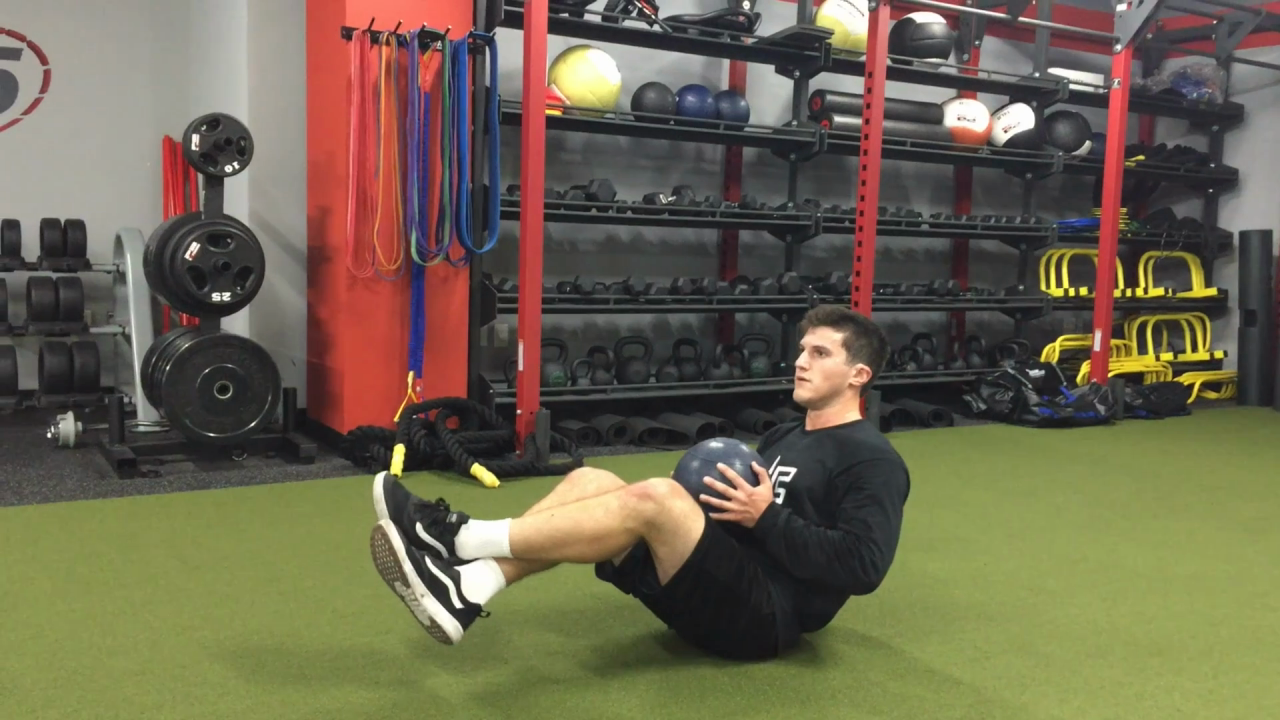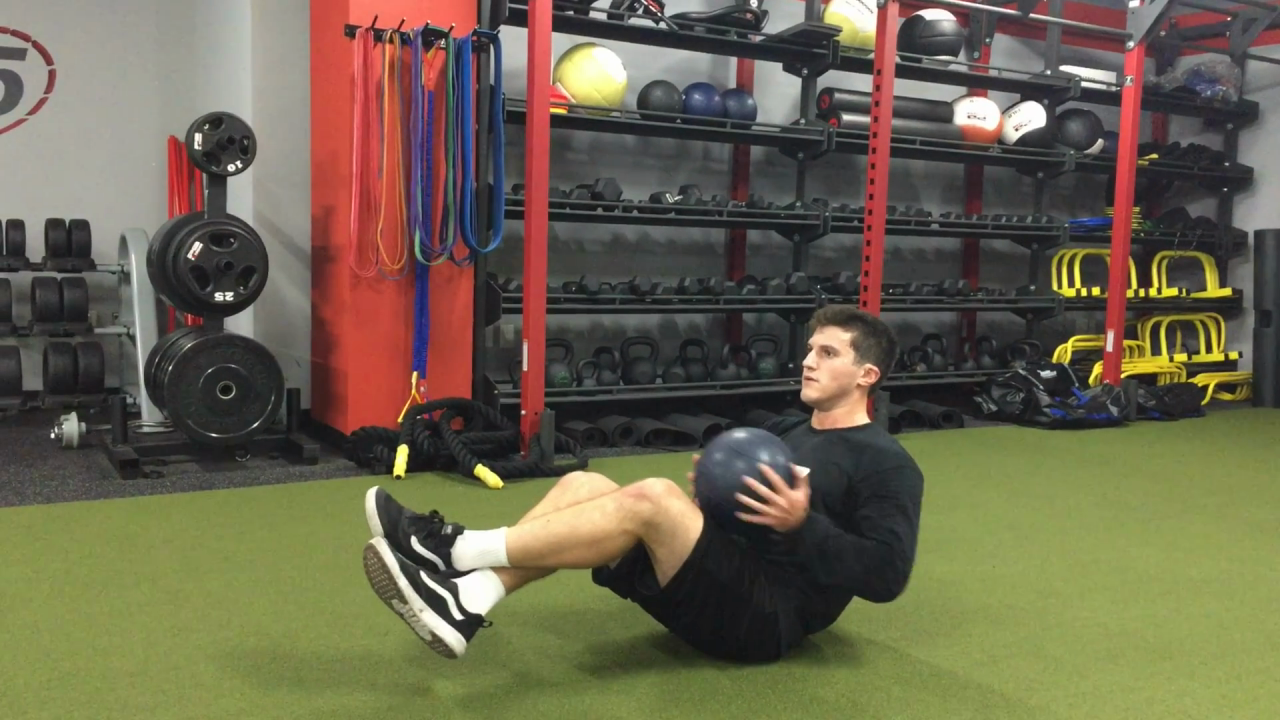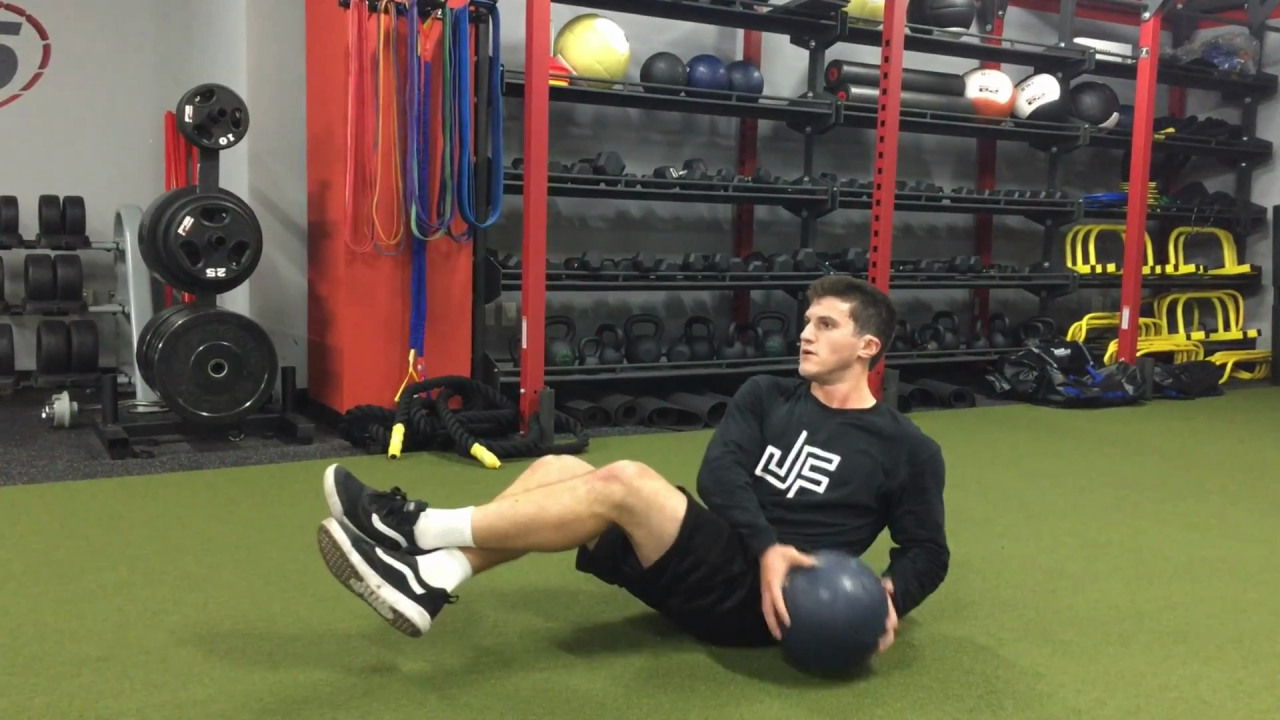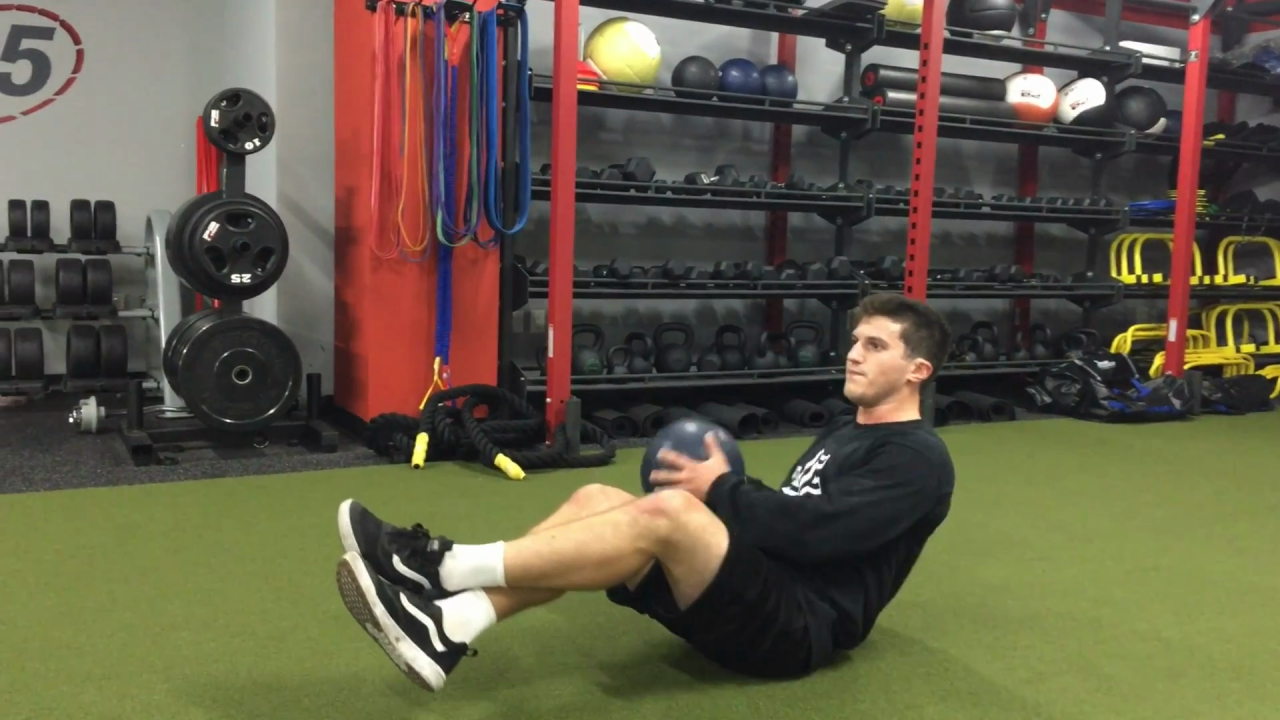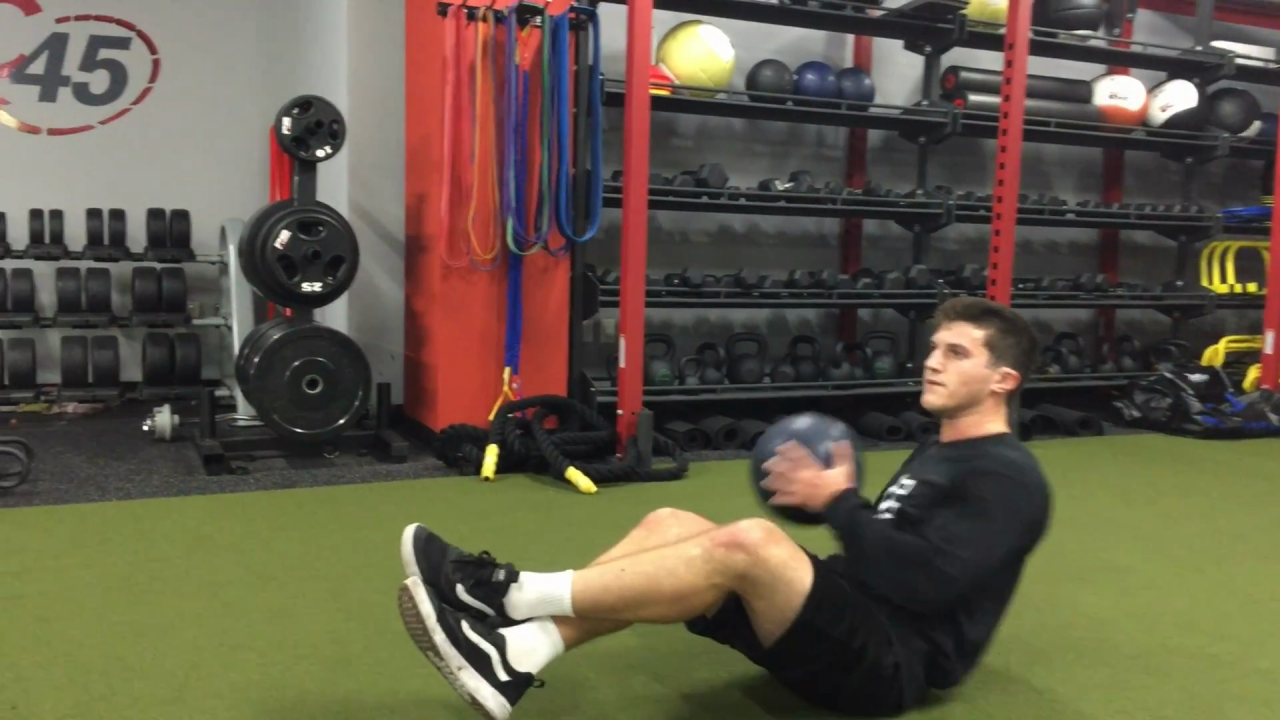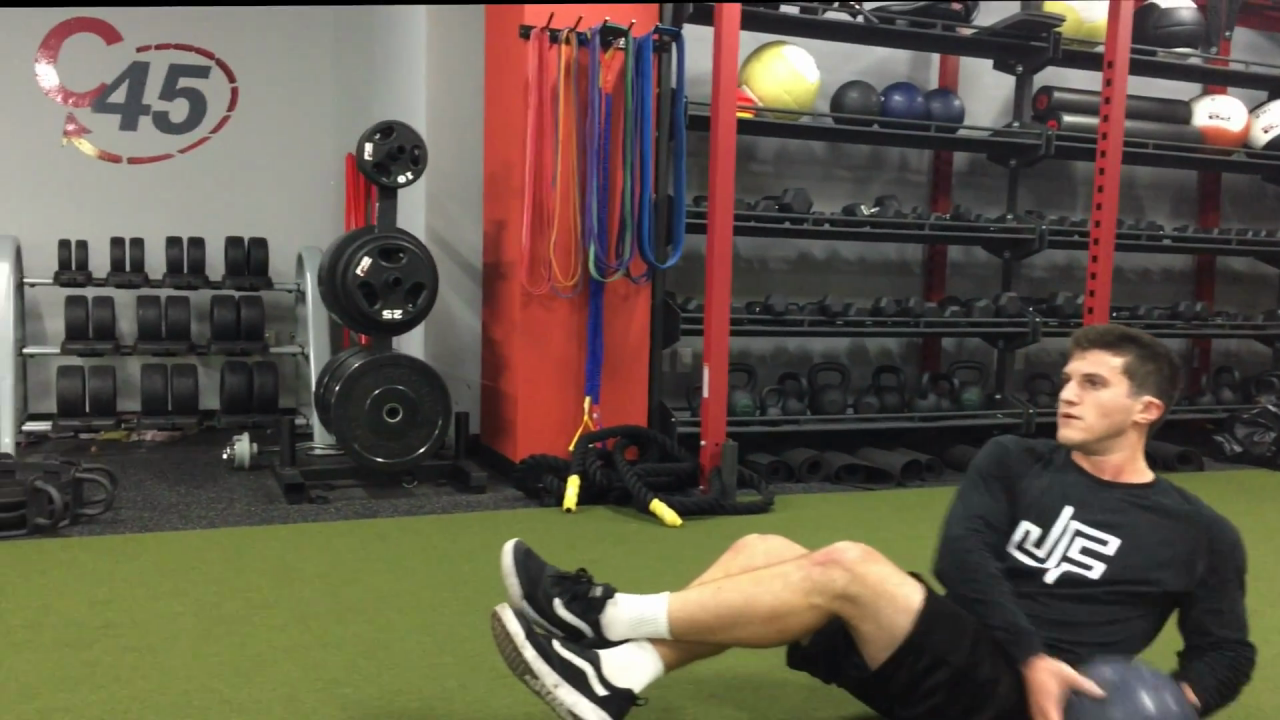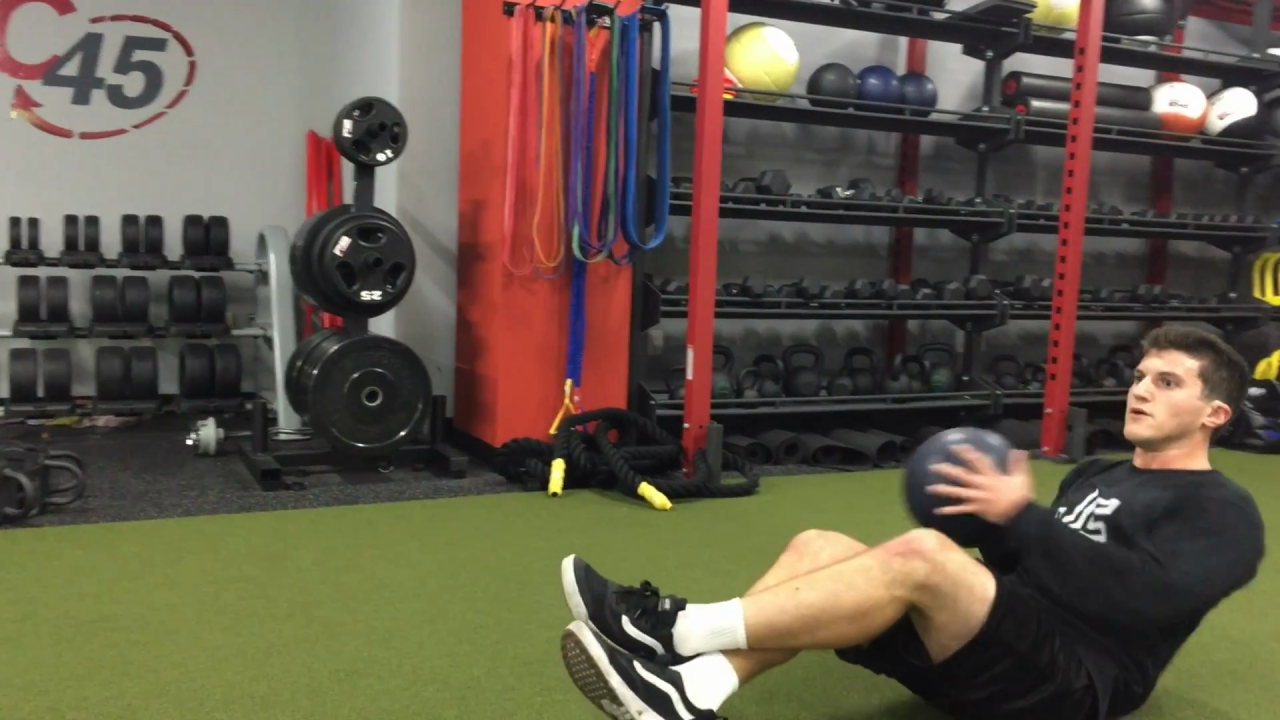
dt=0.7s
person 1, frame 1
left shoulder: (872, 461)
right shoulder: (784, 437)
left elbow: (862, 566)
left wrist: (767, 518)
right wrist: (711, 503)
left hip: (762, 614)
right hip: (714, 586)
left knee: (656, 496)
right knee: (590, 481)
left ankle: (465, 538)
right ankle: (465, 590)
person 1, frame 2
left shoulder: (885, 465)
right shoulder: (782, 432)
left elbow: (886, 574)
left wrist: (802, 521)
left hip: (766, 615)
right hip: (719, 580)
left knee: (655, 496)
right knee: (584, 484)
left ankle: (462, 549)
right ankle: (463, 603)
person 1, frame 3
left shoulder: (907, 450)
right shoulder: (765, 397)
left elbow: (927, 551)
right elbow: (721, 473)
left wrist: (891, 596)
right wrist: (766, 546)
left hip: (749, 596)
right hip: (701, 563)
left knee: (624, 481)
right knee: (559, 467)
left ankle: (427, 528)
right ankle: (427, 579)
person 1, frame 4
left shoulder: (916, 458)
right shoulder: (846, 431)
left elbow: (817, 532)
left wrist: (724, 489)
right wrist: (734, 495)
left hip: (797, 625)
right hip: (755, 593)
left knee: (669, 507)
right knee: (599, 499)
left ankle: (453, 567)
right ankle: (448, 625)
person 1, frame 5
left shoulder: (1007, 478)
right shoulder: (939, 453)
left elbow: (926, 583)
left wrist: (841, 504)
right wrist: (837, 497)
left hip: (886, 660)
right hip: (842, 620)
left knee: (751, 540)
right knee: (670, 525)
left ankle: (520, 593)
right ankle: (515, 655)
person 1, frame 6
left shoulder: (1199, 535)
right shoulder: (1015, 461)
left elbow: (1228, 653)
right elbow: (961, 554)
right wrist: (1031, 650)
right hip: (947, 654)
left knee: (848, 566)
right knee: (762, 551)
left ankle: (613, 616)
person 1, frame 7
left shoulder: (1222, 512)
right shoulder: (1096, 473)
left elbow: (1136, 597)
left wrist: (1023, 514)
right wrist: (994, 525)
right hip: (996, 649)
left knee: (921, 555)
right knee: (818, 546)
left ankle: (684, 629)
